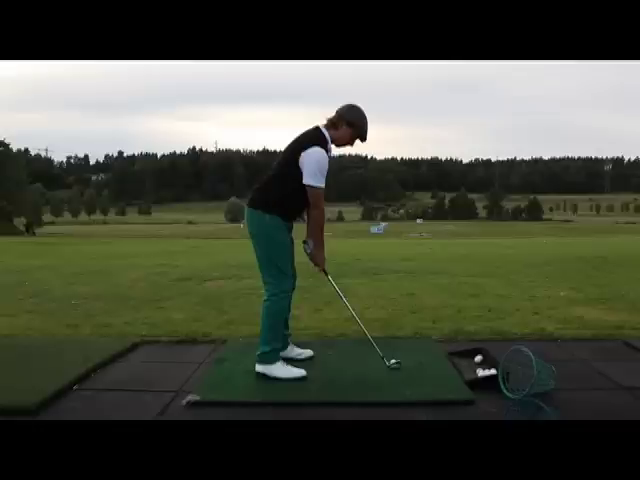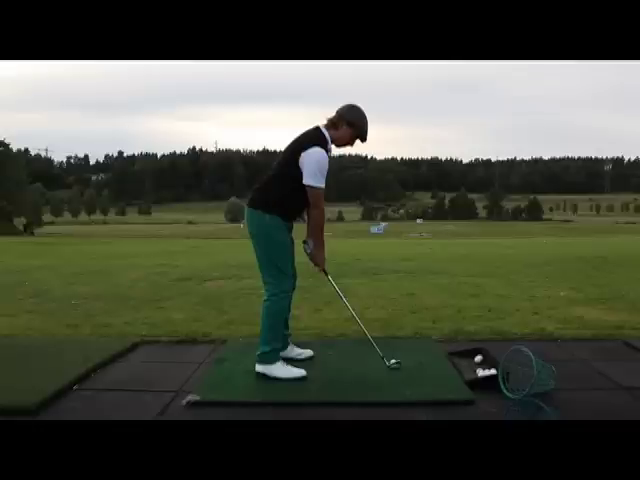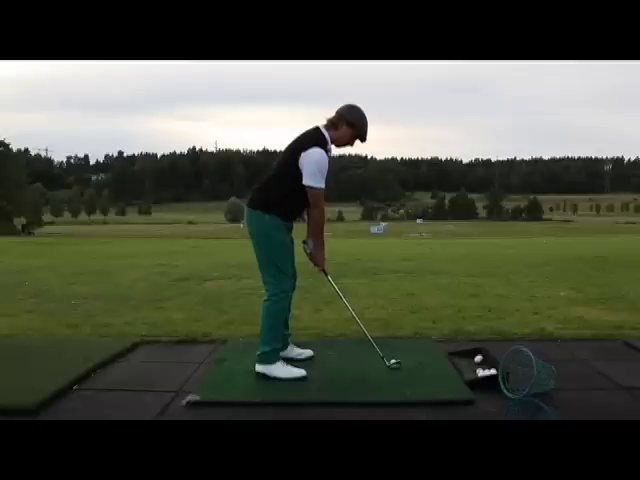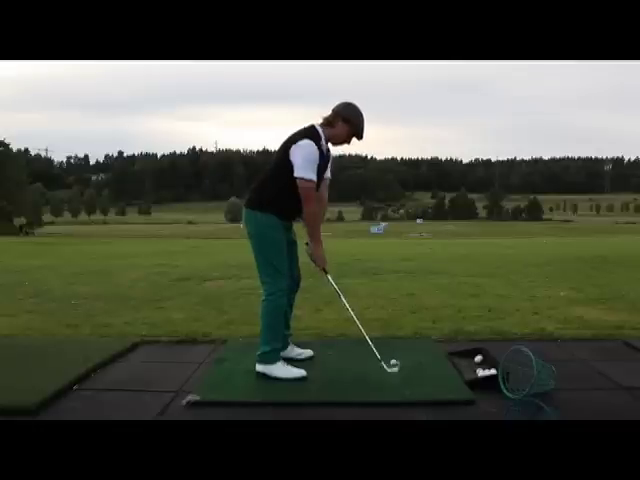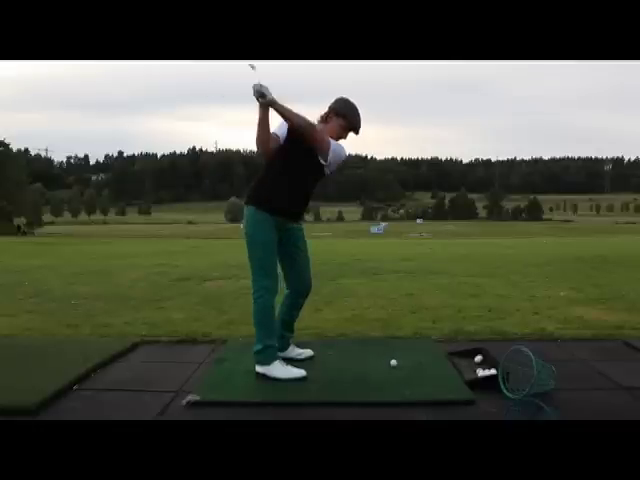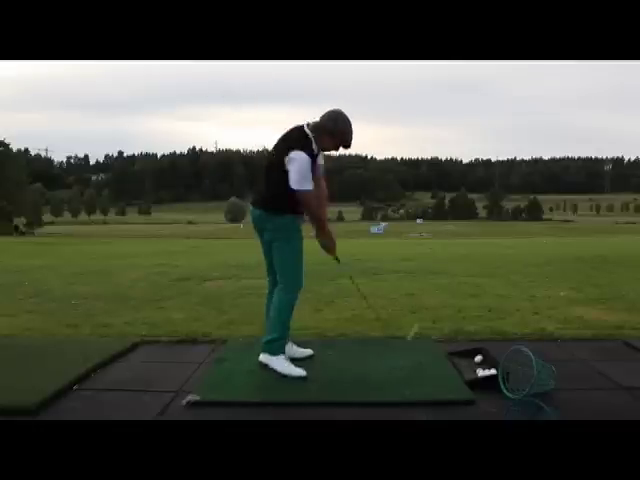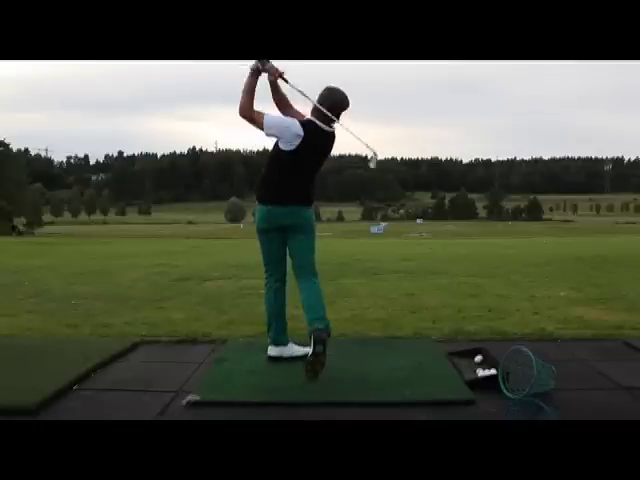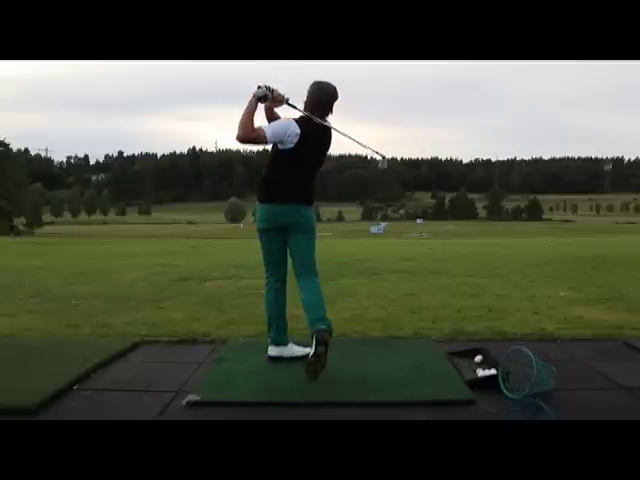
dt=0.4s
person 1, frame 1
left shoulder: (315, 141)
right shoulder: (317, 151)
left elbow: (311, 201)
right elbow: (317, 206)
left wrist: (310, 238)
right wrist: (319, 248)
left hip: (276, 216)
right hip: (267, 217)
left knee: (287, 282)
right knee: (279, 287)
left ankle: (281, 344)
right ankle: (267, 359)
person 1, frame 2
left shoulder: (315, 141)
right shoulder: (317, 151)
left elbow: (311, 201)
right elbow: (317, 206)
left wrist: (310, 238)
right wrist: (319, 249)
left hip: (275, 217)
right hip: (267, 217)
left knee: (287, 282)
right knee: (279, 287)
left ankle: (281, 344)
right ankle: (267, 359)
person 1, frame 3
left shoulder: (315, 141)
right shoulder: (316, 151)
left elbow: (311, 202)
right elbow: (316, 206)
left wrist: (310, 238)
right wrist: (319, 248)
left hip: (275, 216)
right hip: (266, 216)
left knee: (287, 282)
right knee: (279, 287)
left ankle: (280, 344)
right ankle: (267, 359)
person 1, frame 4
left shoulder: (325, 154)
right shoulder: (307, 143)
left elbow: (320, 198)
right elbow: (307, 199)
left wrist: (315, 239)
right wrist: (317, 245)
left hip: (282, 219)
right hip: (263, 216)
left knee: (291, 282)
right knee: (277, 286)
left ankle: (281, 344)
right ankle: (268, 358)
person 1, frame 5
left shoulder: (337, 152)
right shoulder: (290, 128)
left elbow: (307, 129)
right elbow: (264, 146)
left wrist: (273, 103)
right wrist: (264, 107)
left hip: (291, 222)
right hip: (261, 214)
left knee: (301, 286)
right knee: (266, 286)
left ankle: (281, 344)
right ankle: (266, 359)
person 1, frame 6
left shoulder: (307, 139)
right shoulder: (299, 154)
left elbow: (320, 185)
right elbow: (308, 204)
left wrist: (324, 229)
right wrist: (325, 234)
left hip: (262, 212)
right hip: (281, 218)
left knee: (279, 279)
right knee: (289, 282)
left ankle: (279, 344)
right ankle: (272, 350)
person 1, frame 7
left shoulder: (295, 129)
right shoulder: (328, 136)
left elbow: (245, 111)
right elbow: (288, 110)
left wrist: (255, 74)
right wrist: (274, 83)
left hip: (269, 209)
right hip: (300, 211)
left knee: (275, 278)
right knee: (306, 275)
left ankle: (278, 342)
right ankle: (318, 329)
person 1, frame 8
left shoulder: (293, 127)
right shoulder: (325, 133)
left elbow: (244, 135)
left wrist: (255, 100)
right wrist: (271, 108)
left hip: (270, 209)
right hip: (301, 210)
left knee: (275, 278)
right knee: (307, 275)
left ankle: (278, 342)
right ankle: (320, 329)
